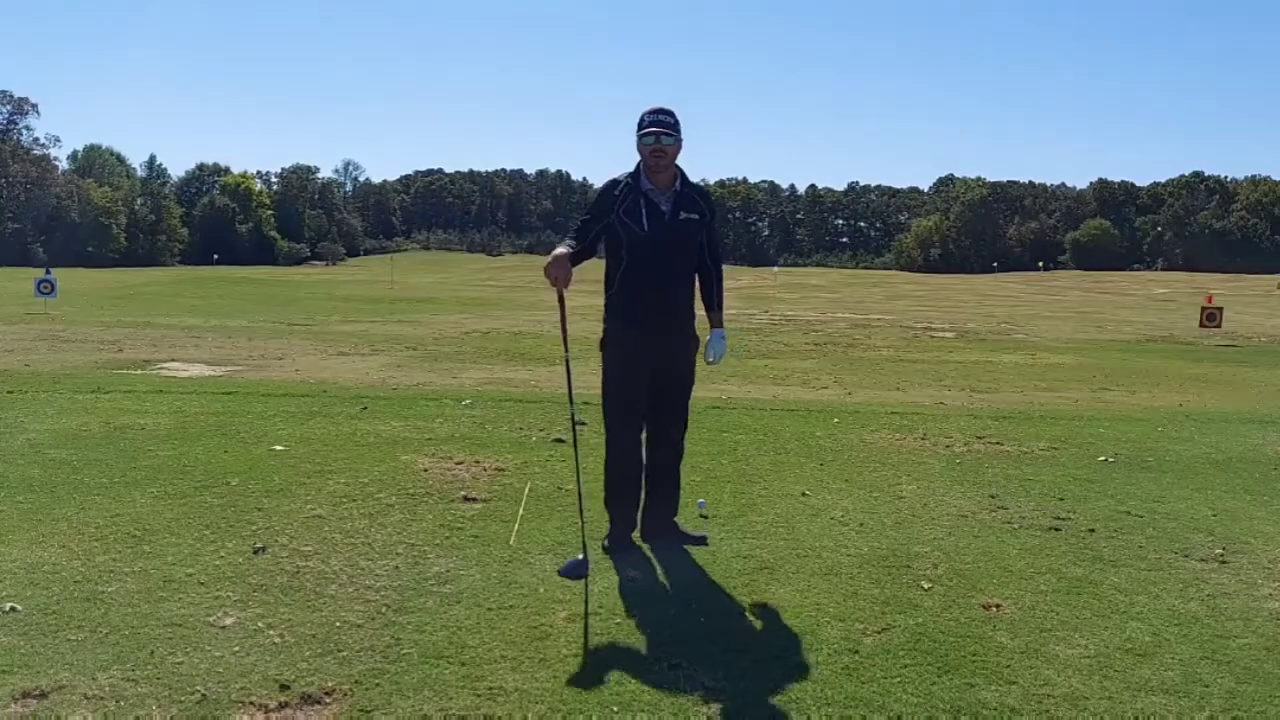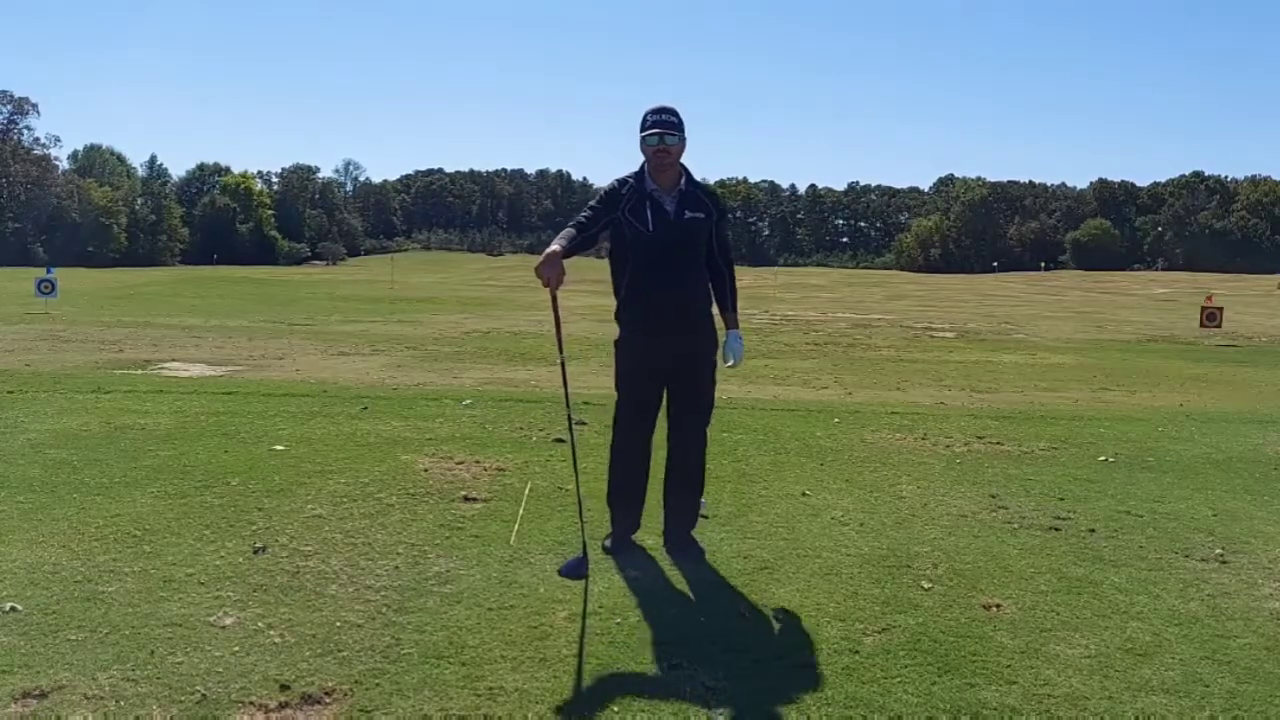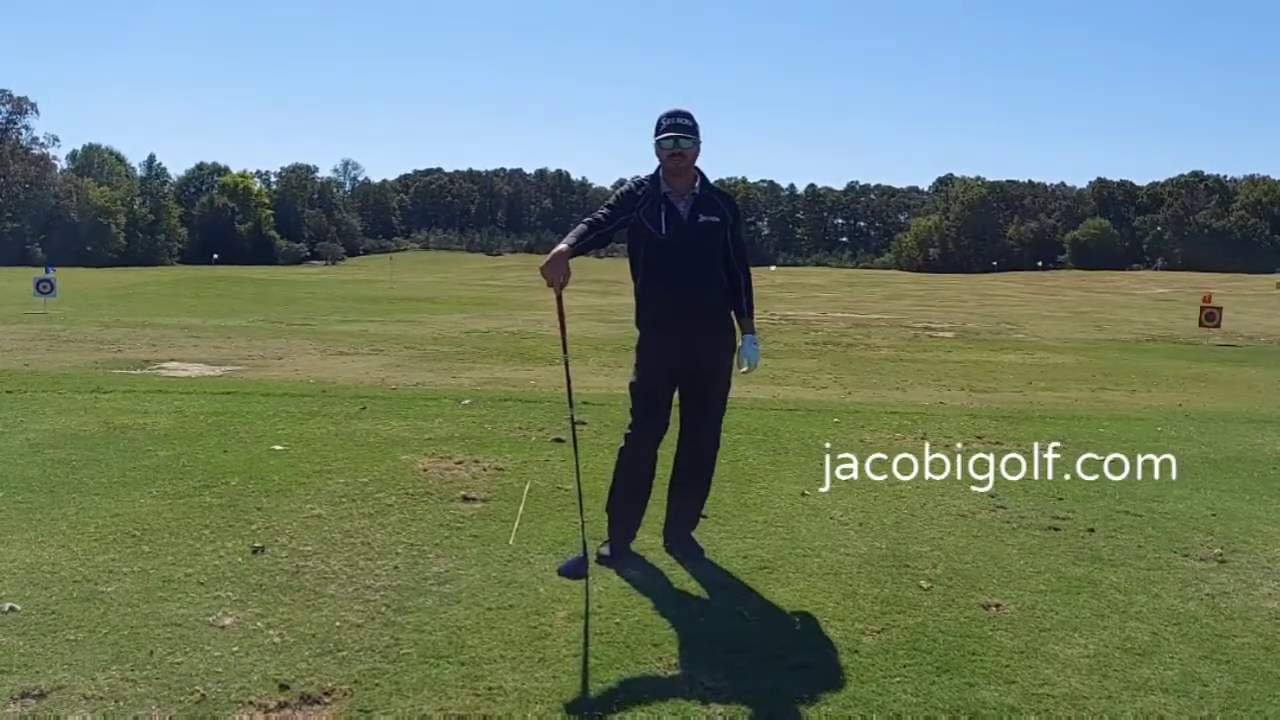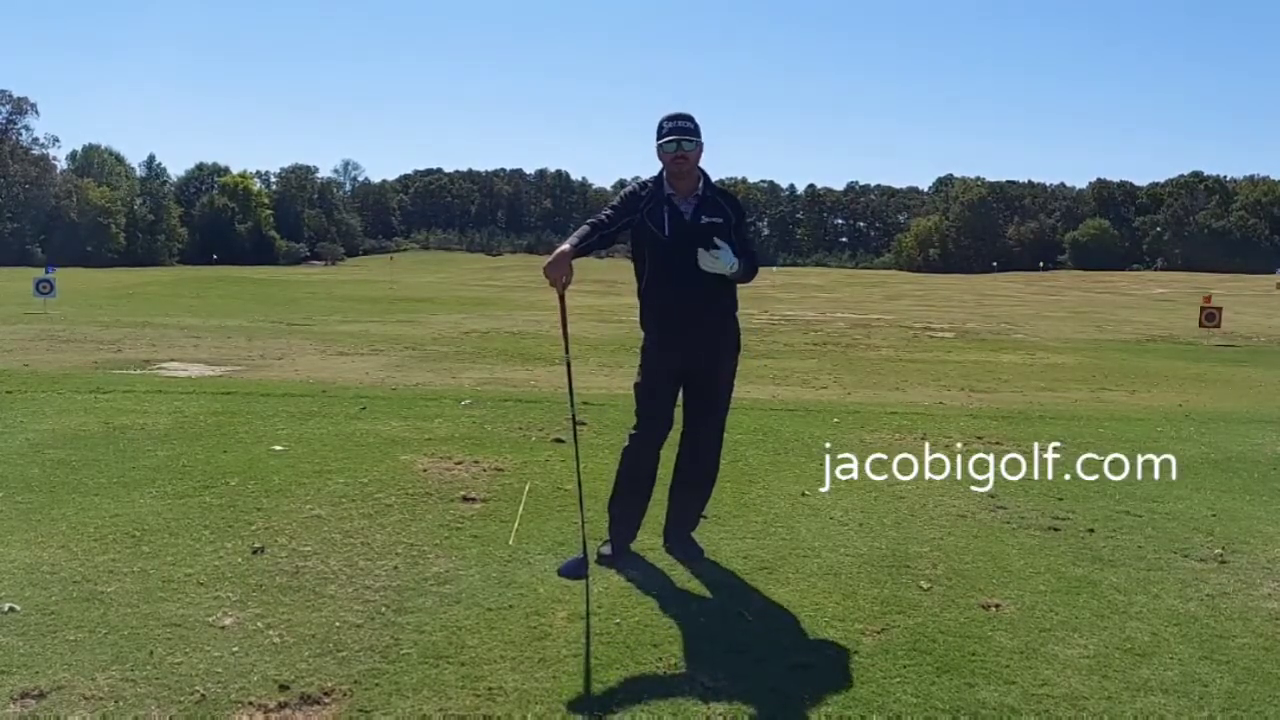
dt=1s
person 1, frame 1
left shoulder: (698, 201)
right shoulder: (615, 194)
left elbow: (709, 265)
right elbow: (585, 235)
left wrist: (717, 326)
right wrist: (565, 253)
left hip: (678, 333)
right hip: (626, 333)
left knee: (670, 431)
right knee: (623, 430)
left ankle: (659, 520)
right ankle: (620, 525)
person 1, frame 2
left shoulder: (706, 201)
right shoulder: (620, 194)
left elbow: (721, 266)
right elbow: (585, 225)
left wrist: (732, 326)
right wrist: (557, 249)
left hip: (696, 335)
right hip: (639, 334)
left knee: (690, 435)
right knee: (631, 432)
left ankle: (679, 529)
right ankle: (622, 526)
person 1, frame 3
left shoulder: (721, 204)
right shoulder: (637, 197)
left elbow: (738, 271)
right elbow: (598, 225)
left wrist: (747, 332)
right wrist: (564, 250)
left hip: (713, 338)
right hip: (657, 336)
left knee: (701, 439)
right knee: (643, 434)
left ankle: (680, 531)
right ankle: (619, 534)
person 1, frame 4
left shoulder: (725, 203)
right shoulder: (641, 198)
left elbow: (750, 263)
right elbow: (603, 225)
left wrist: (733, 265)
right wrist: (568, 250)
left hip: (717, 339)
right hip: (662, 338)
left knee: (704, 440)
right knee: (647, 435)
left ankle: (680, 532)
right ankle: (620, 533)
